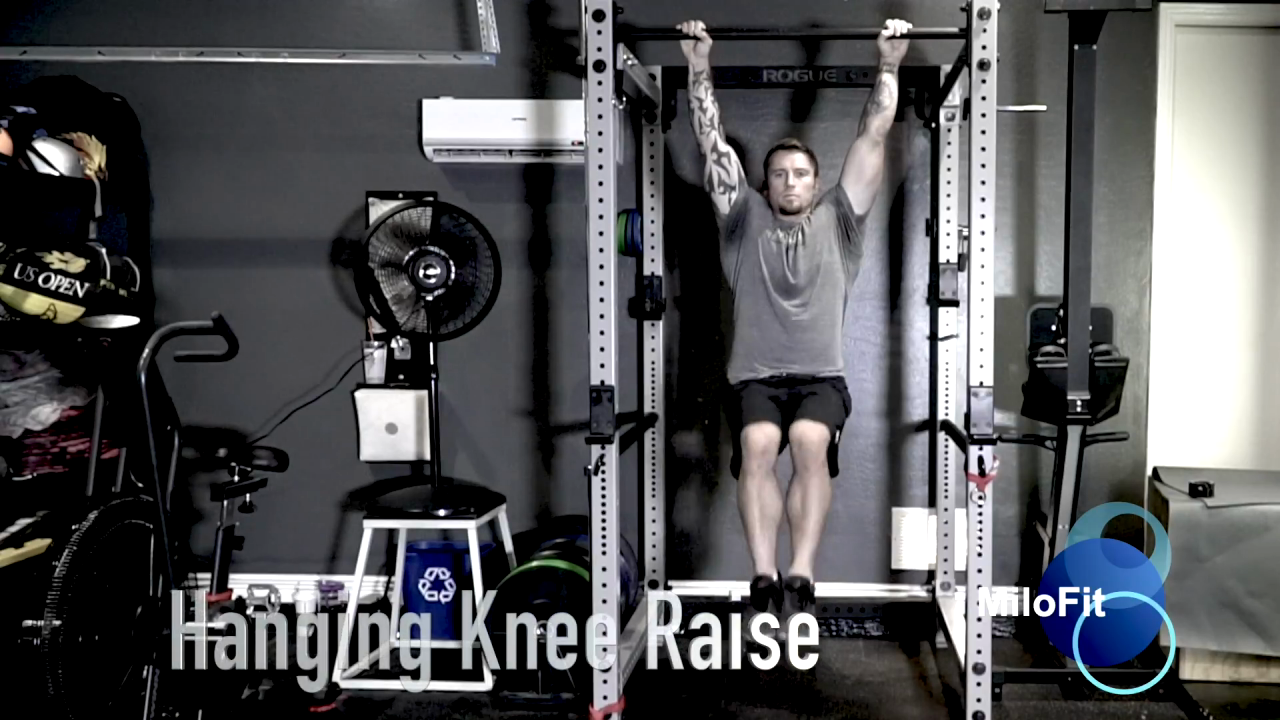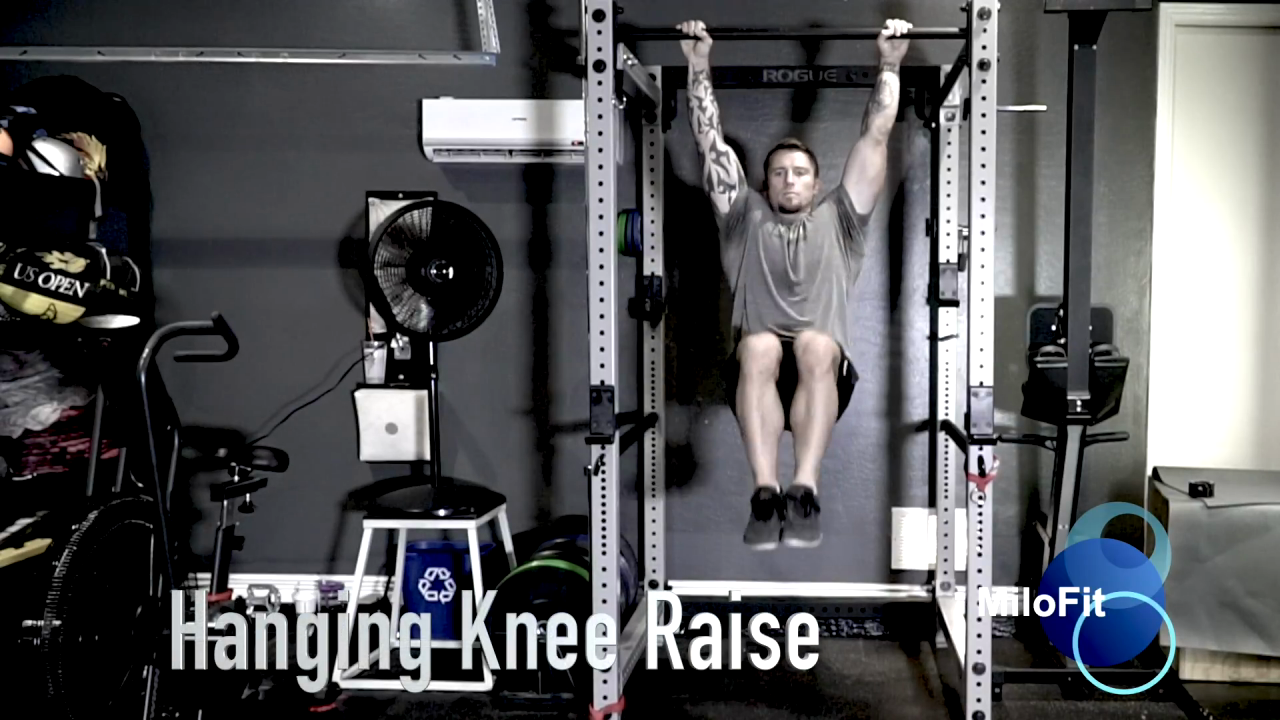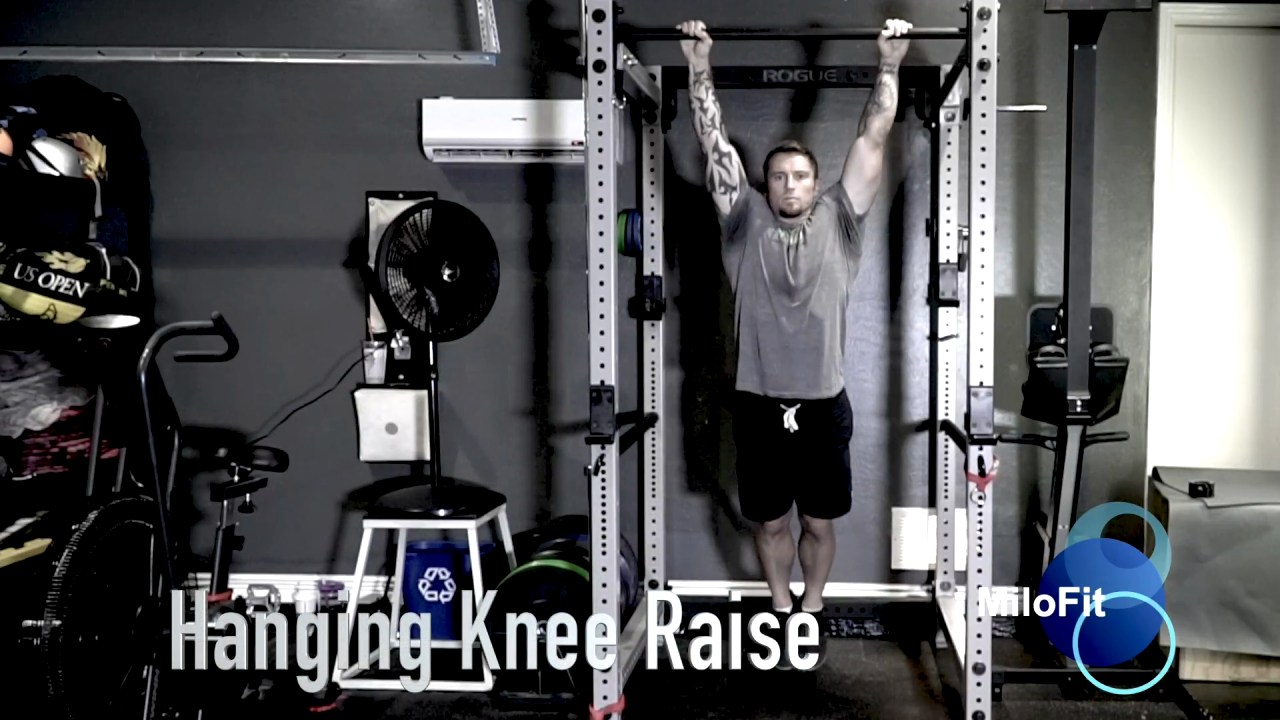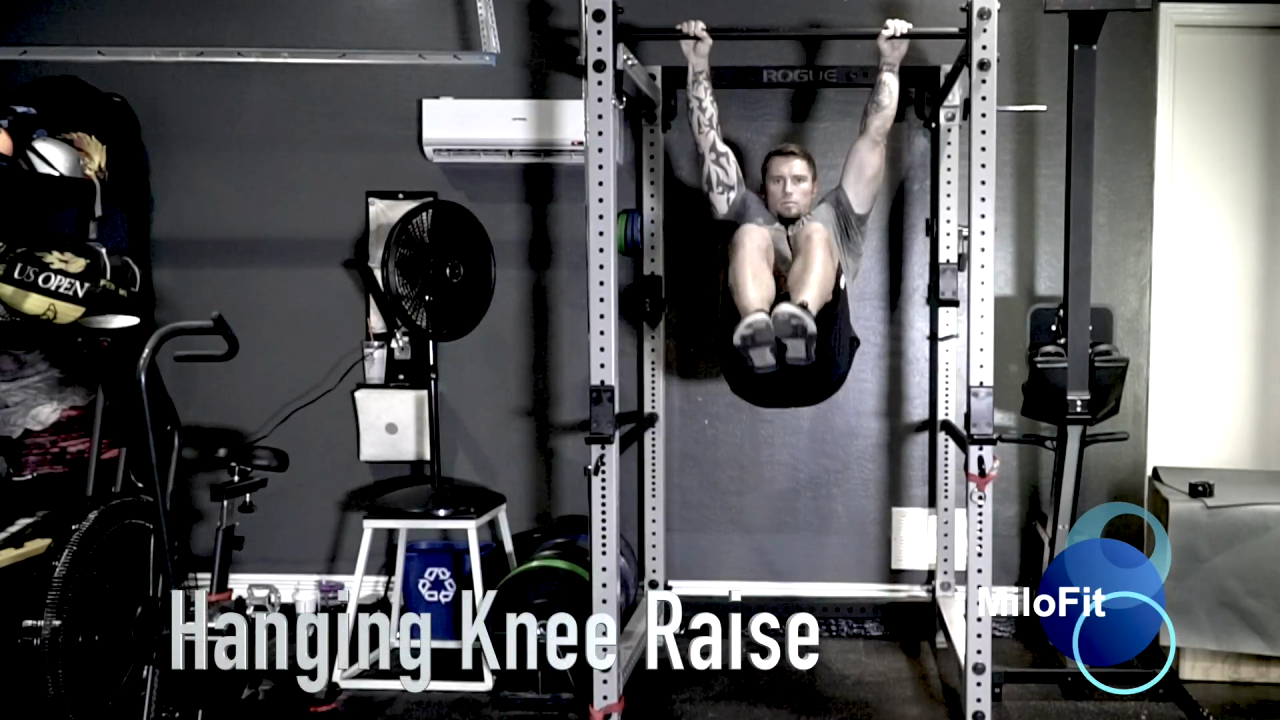
dt=1s
person 1, frame 1
left shoulder: (838, 218)
right shoulder: (743, 218)
left elbow: (871, 140)
right elbow: (713, 144)
left wrist: (888, 67)
right wrist: (699, 69)
left hip: (819, 380)
right hip: (756, 379)
left knee: (809, 449)
right knee: (758, 450)
left ankle: (800, 585)
right ankle: (765, 584)
person 1, frame 2
left shoulder: (838, 216)
right shoulder: (745, 214)
left elbow: (875, 138)
right elbow: (712, 143)
left wrist: (889, 66)
right wrist: (699, 68)
left hip: (822, 366)
right hip: (760, 376)
left knee: (814, 347)
right knee: (759, 349)
left ankle: (803, 494)
right ankle: (766, 497)
person 1, frame 3
left shoulder: (839, 218)
right shoulder: (745, 219)
left elbow: (872, 138)
right elbow: (714, 142)
left wrist: (889, 65)
right wrist: (699, 66)
left hip: (823, 406)
right hip: (759, 406)
left knee: (818, 525)
right knee: (770, 523)
left ankle: (810, 616)
right ankle: (782, 615)
person 1, frame 4
left shoulder: (837, 215)
right shoulder: (746, 209)
left elbow: (874, 137)
right elbow: (710, 142)
left wrist: (889, 64)
right wrist: (699, 64)
left hip: (823, 351)
right hip: (758, 343)
left knee: (815, 235)
right knee: (752, 234)
left ankle: (800, 323)
right ankle: (757, 328)
